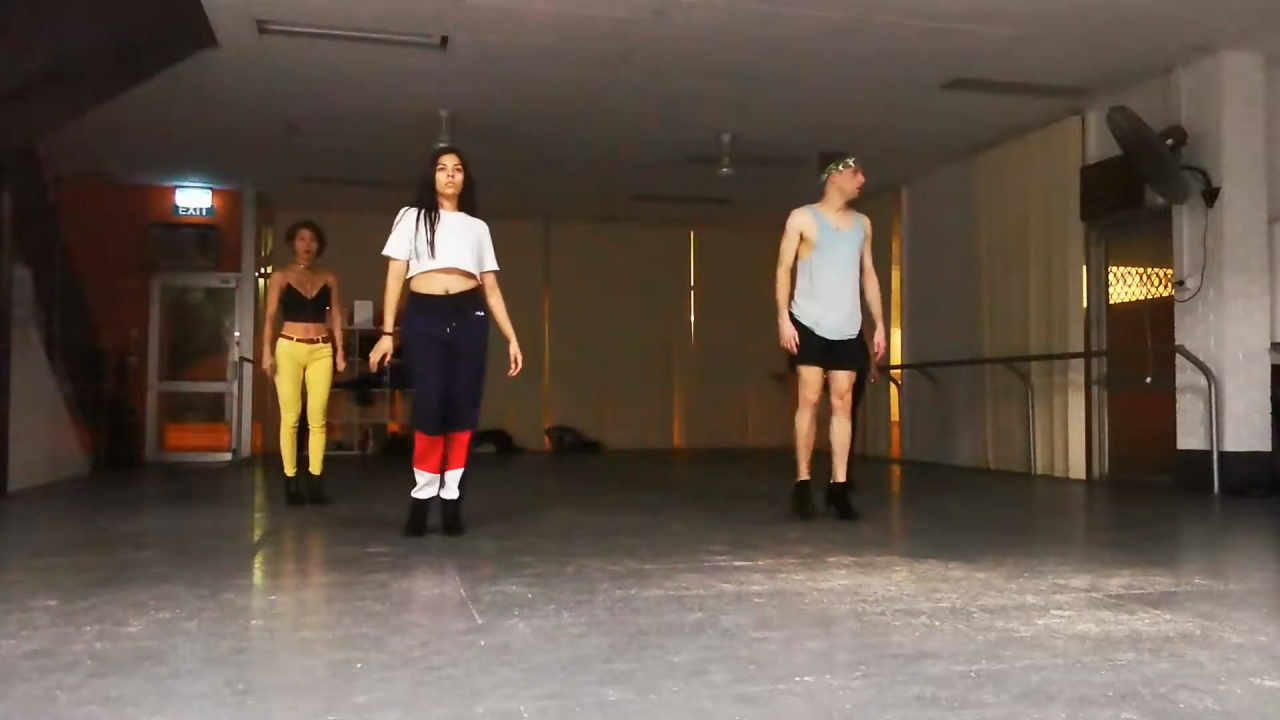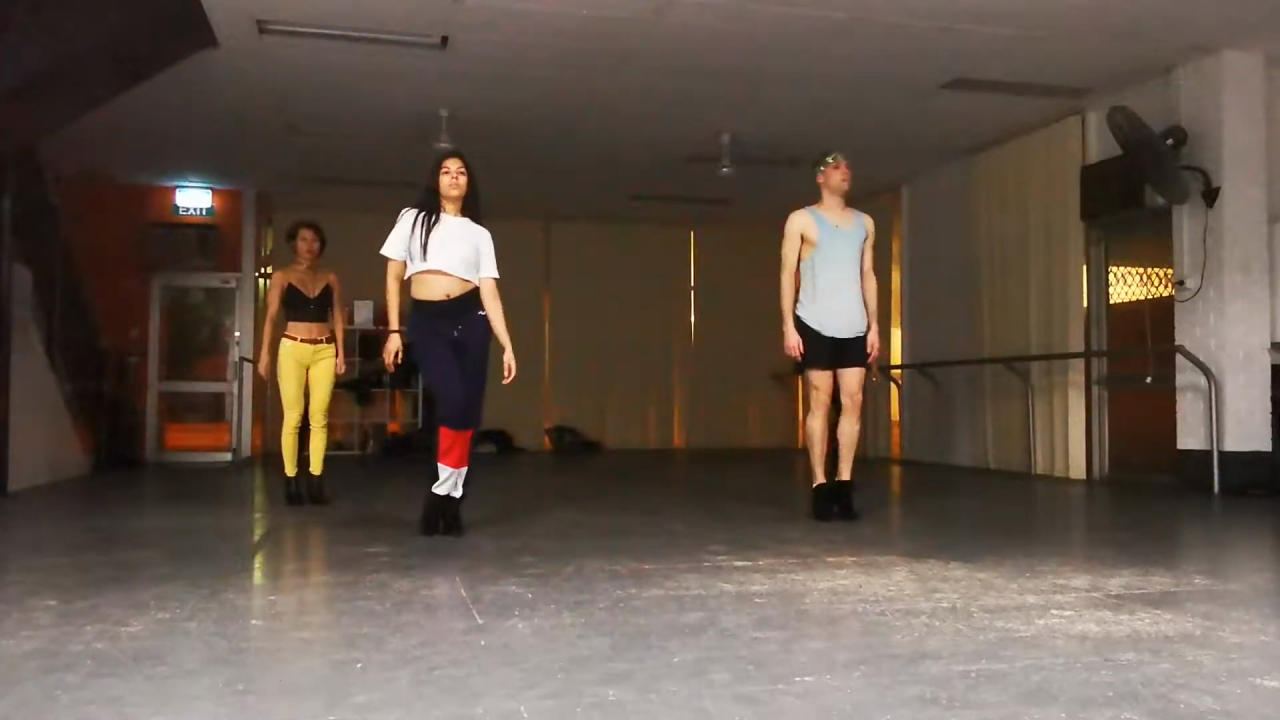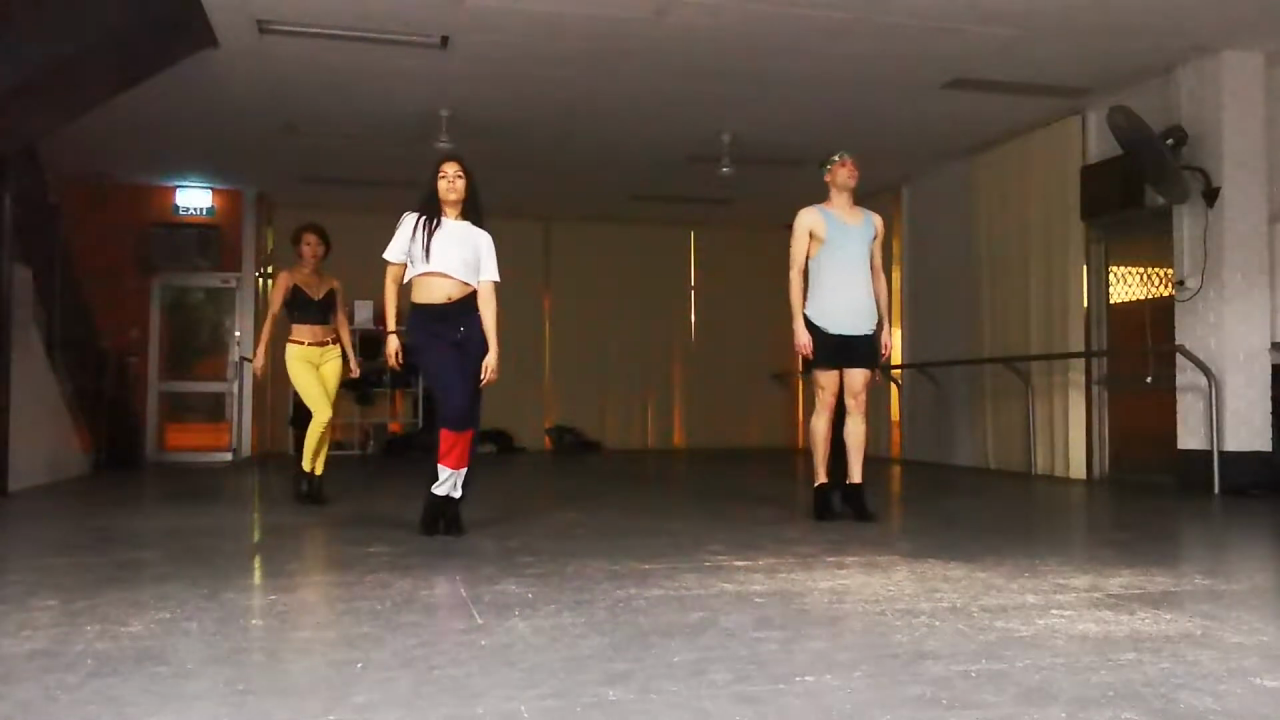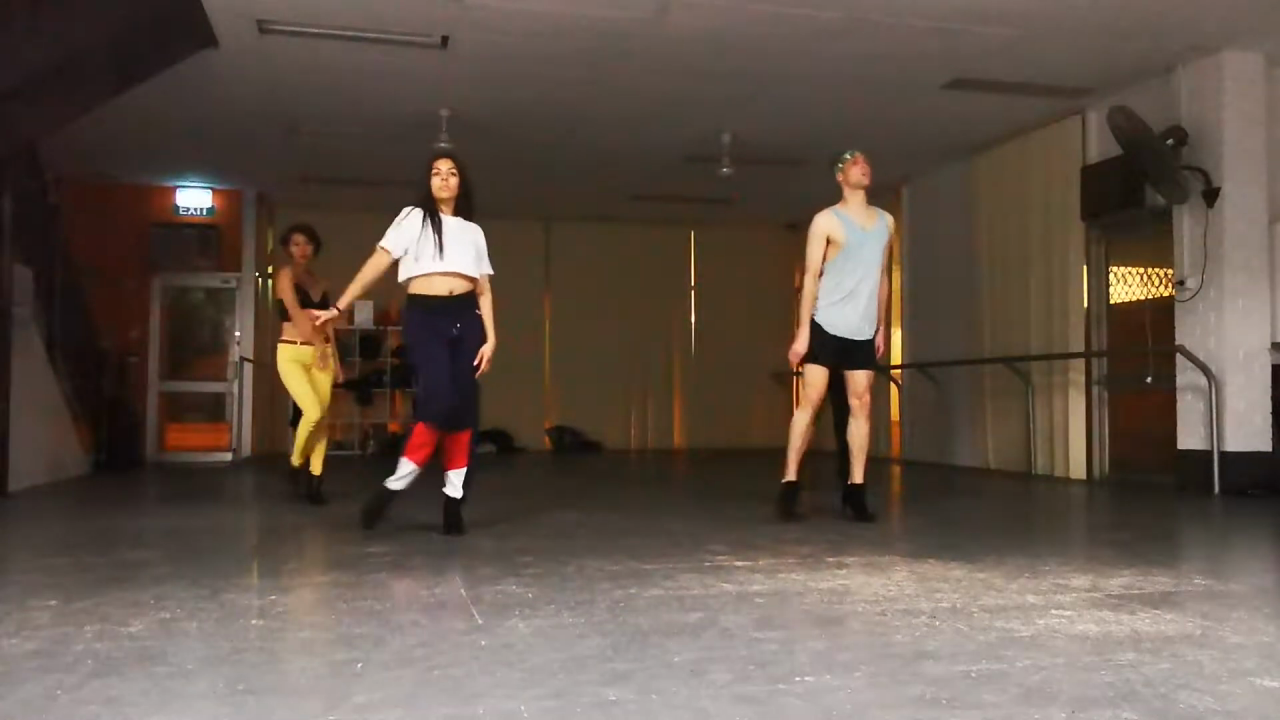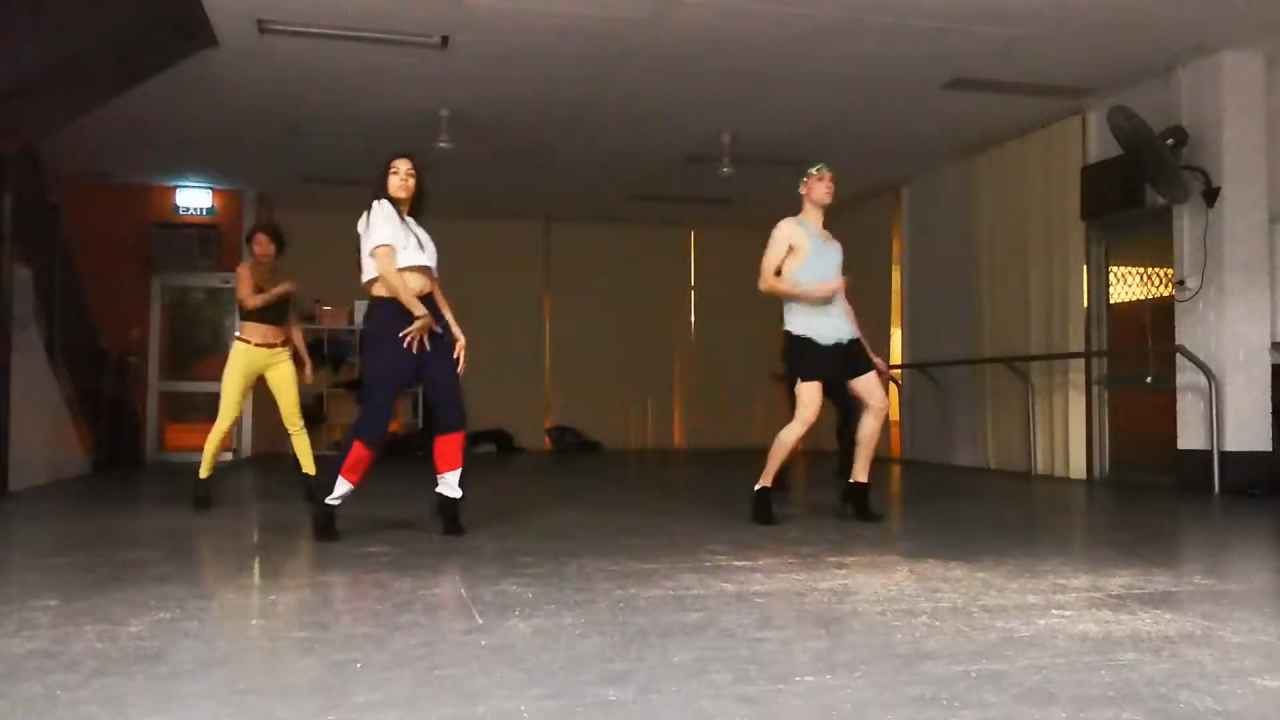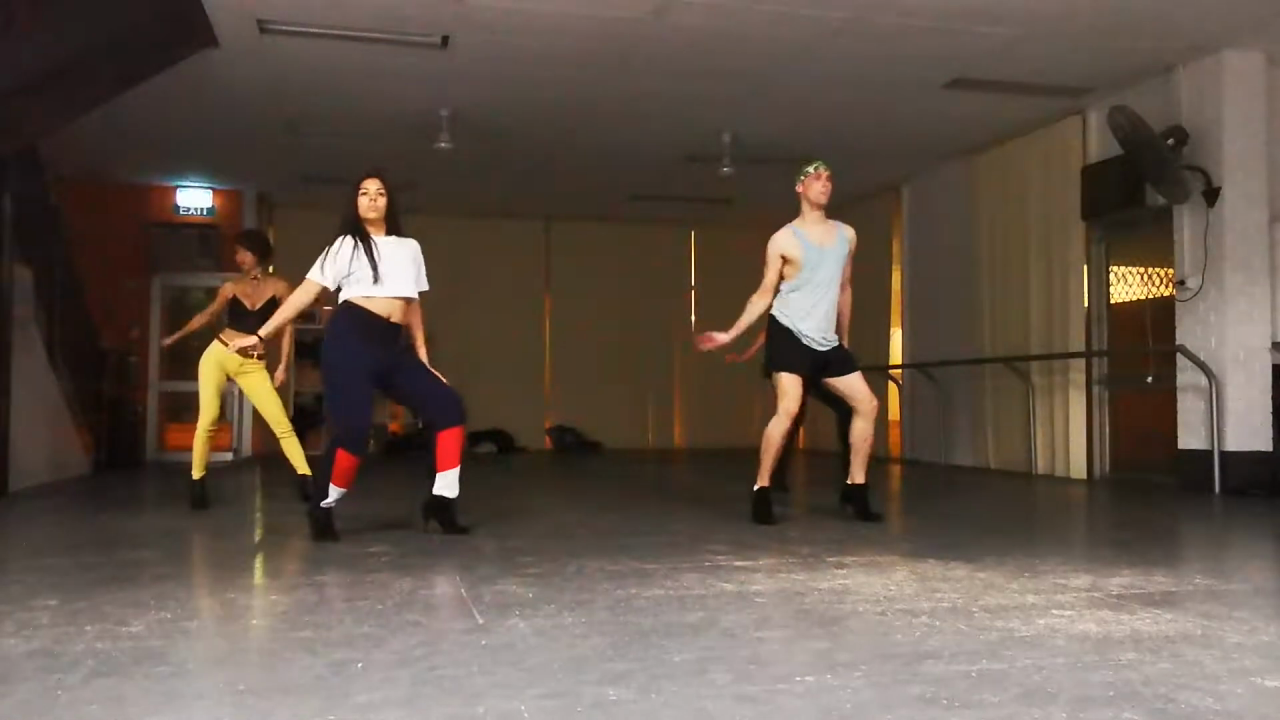
dt=0.5s
person 1, frame 1
left shoulder: (478, 228)
right shoulder: (412, 217)
left elbow: (491, 287)
right elbow: (394, 276)
left wrist: (512, 338)
right wrist: (387, 332)
left hip: (469, 317)
right hip: (423, 317)
left knee: (463, 409)
right knee: (430, 405)
left ankle: (450, 498)
right ankle: (422, 496)
person 1, frame 2
left shoulder: (480, 234)
right shoulder: (413, 219)
left elbow: (490, 292)
right elbow: (393, 277)
left wrist: (507, 346)
right wrist: (394, 331)
left hip: (469, 320)
right hip: (427, 321)
left knee: (468, 411)
right knee: (454, 401)
left ankle: (452, 498)
right ankle: (441, 490)
person 1, frame 3
left shoulder: (480, 237)
right shoulder: (414, 223)
left elbow: (487, 294)
right elbow: (392, 280)
left wrist: (493, 349)
right wrist: (390, 332)
left hip: (468, 323)
right hip: (426, 325)
left knee: (467, 413)
right knee: (455, 405)
left ankle: (451, 499)
right ankle: (441, 492)
person 1, frame 4
left shoulder: (474, 231)
right shoulder: (414, 217)
left elbow: (484, 289)
right elbow: (378, 262)
left wrist: (491, 336)
right wrist: (340, 306)
left hip: (465, 319)
right hip: (425, 318)
left knee: (464, 410)
right knee: (438, 401)
left ankle: (452, 500)
right ankle: (394, 485)
person 1, frame 5
left shoulder: (418, 231)
right shoulder: (379, 210)
right elbow: (384, 265)
left wrist: (455, 329)
right wrist: (418, 315)
left hip: (427, 322)
right hip: (389, 321)
left knee: (450, 406)
right knee: (376, 415)
left ankle: (448, 498)
right ankle: (330, 503)
person 1, frame 6
left shoulder: (410, 247)
right shoulder: (347, 245)
right elbow: (306, 291)
left wrist: (423, 359)
right wrist: (260, 335)
left hip: (393, 347)
right hip: (351, 338)
left knee: (448, 406)
right knee: (354, 429)
left ankle: (441, 501)
right ankle: (322, 507)
person 2, frame 1
left shoulder: (862, 224)
right shoulder: (802, 218)
left elbow: (868, 275)
right elbow: (784, 270)
left wrist: (879, 324)
right wrist: (784, 318)
left hip: (848, 328)
right hip: (809, 324)
left knee: (843, 403)
right knee: (809, 401)
left ankle: (838, 486)
right ankle: (802, 482)
person 2, frame 2
left shoulder: (865, 223)
right shoulder: (801, 220)
left elbow: (868, 275)
right elbow: (788, 274)
left wrist: (873, 325)
right wrist: (788, 325)
left hip: (853, 328)
right hip: (815, 326)
left knee: (852, 403)
right knee: (820, 403)
left ankle: (844, 484)
right ankle: (820, 486)
person 2, frame 3
left shoulder: (873, 221)
right shoulder: (809, 217)
left elbow: (878, 274)
right elbow: (795, 272)
left wrist: (885, 324)
right wrist: (798, 323)
left hip: (862, 326)
right hip: (823, 324)
left knee: (856, 403)
right knee: (825, 403)
left ankle: (854, 487)
right ankle: (822, 486)
person 2, frame 4
left shoulder: (886, 221)
right shoulder: (826, 220)
right elbow: (811, 277)
left wrist: (881, 326)
right wrist: (802, 332)
left hip: (863, 330)
right hip: (825, 324)
left knee: (861, 405)
right knee: (810, 400)
left ankle: (855, 490)
right ankle: (789, 483)
person 2, frame 5
left shoulder: (835, 243)
right shoulder: (788, 229)
right elbow: (766, 281)
left wrist: (867, 349)
right wrist: (813, 291)
left hip: (844, 339)
right hip: (806, 338)
left knee: (877, 403)
right knee: (806, 416)
left ankle: (856, 487)
right ankle: (763, 489)
person 2, frame 6
left shoulder: (846, 235)
right shoulder: (783, 240)
right elbow: (765, 294)
left wrist: (844, 338)
right wrist: (730, 333)
left hip: (827, 340)
right hip: (788, 333)
left knee: (867, 404)
right knee: (788, 409)
left ankle: (855, 488)
right ankle: (761, 490)
person 3, frame 1
left shoulder: (329, 279)
right shoulder: (280, 277)
left elbow: (335, 317)
right elbow: (270, 316)
left wrist: (340, 351)
right wrist: (267, 351)
left hip: (321, 350)
right hip: (289, 348)
left knee: (317, 418)
right knee: (290, 417)
left ankle: (315, 481)
right ankle: (291, 481)
person 3, frame 2
left shoulder: (330, 279)
right shoulder: (281, 277)
left elbow: (337, 317)
right elbow: (271, 316)
left wrist: (341, 353)
right wrist: (264, 352)
left hip: (324, 350)
right hip: (293, 348)
left knee: (319, 418)
right knee: (293, 417)
left ankle: (315, 481)
right ankle: (291, 480)
person 3, frame 3
left shoulder: (333, 283)
right shoulder: (287, 278)
left elbow: (341, 321)
right elbow: (272, 315)
left wrist: (351, 356)
right wrist: (261, 351)
left hip: (331, 353)
right hip: (299, 352)
left knee: (325, 417)
right knee: (323, 412)
left ankle: (316, 481)
right ankle: (304, 471)
person 3, frame 4
left shoulder: (319, 282)
right shoulder: (286, 274)
right elbow: (295, 311)
left wrist: (335, 360)
right wrist: (317, 346)
left hip: (321, 353)
right hip: (291, 353)
left knee: (321, 418)
right knee: (313, 412)
left ankle: (315, 481)
right ankle: (295, 466)
person 3, frame 5
left shoulder: (286, 285)
right shoulder: (246, 269)
left elbow: (292, 324)
right elbow: (250, 301)
left wrist: (306, 359)
right wrist: (279, 290)
left hip: (280, 356)
right hip: (245, 352)
left knee: (294, 421)
right knee: (226, 419)
left ankle: (312, 481)
right ankle: (202, 482)
person 3, frame 6
left shoulder: (280, 287)
right shoulder: (230, 287)
left elbow: (287, 328)
right elbow: (208, 314)
left wrist: (283, 365)
right wrist: (176, 336)
left hip: (252, 365)
right hip: (217, 355)
left knee: (281, 423)
right knee: (207, 421)
left ankle: (306, 480)
right ankle: (197, 482)
